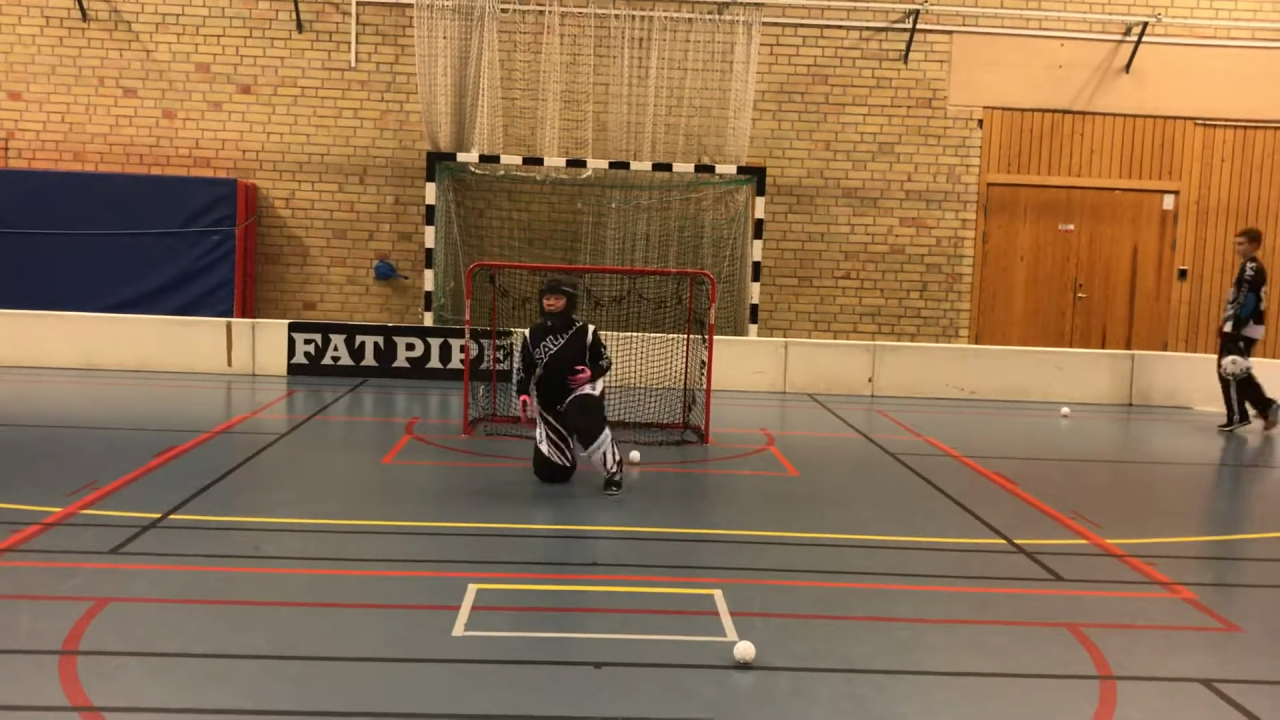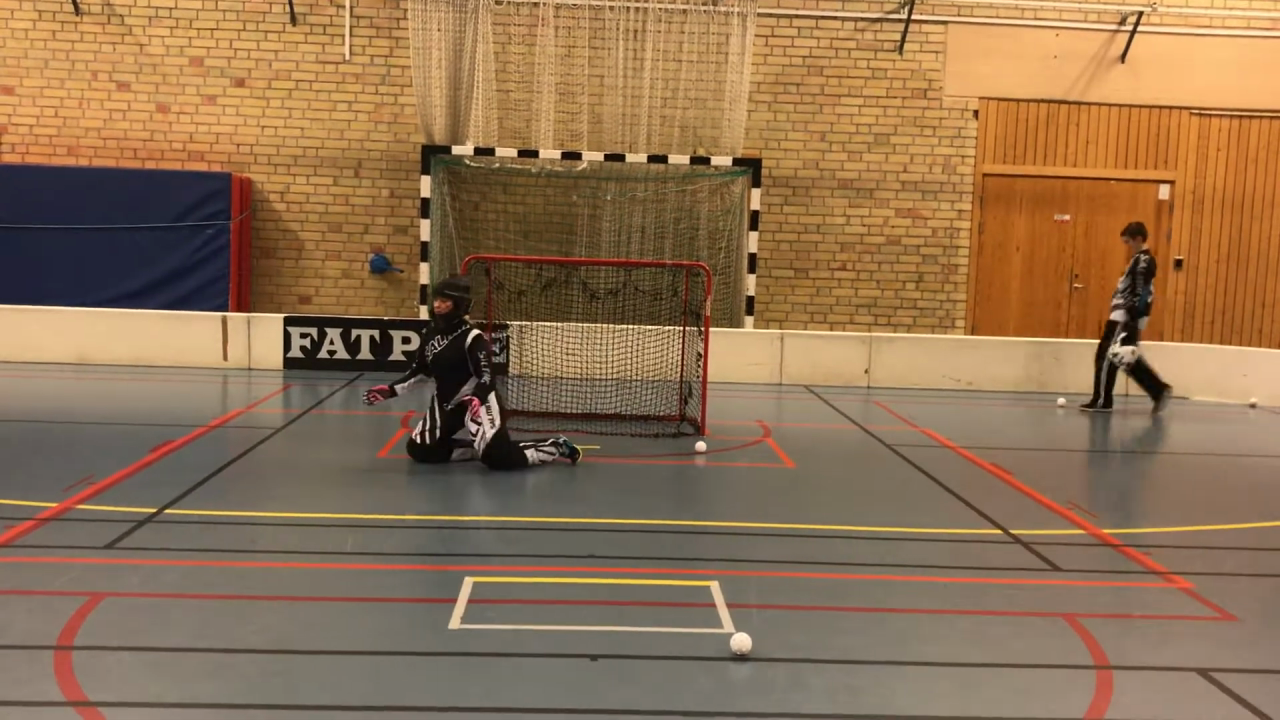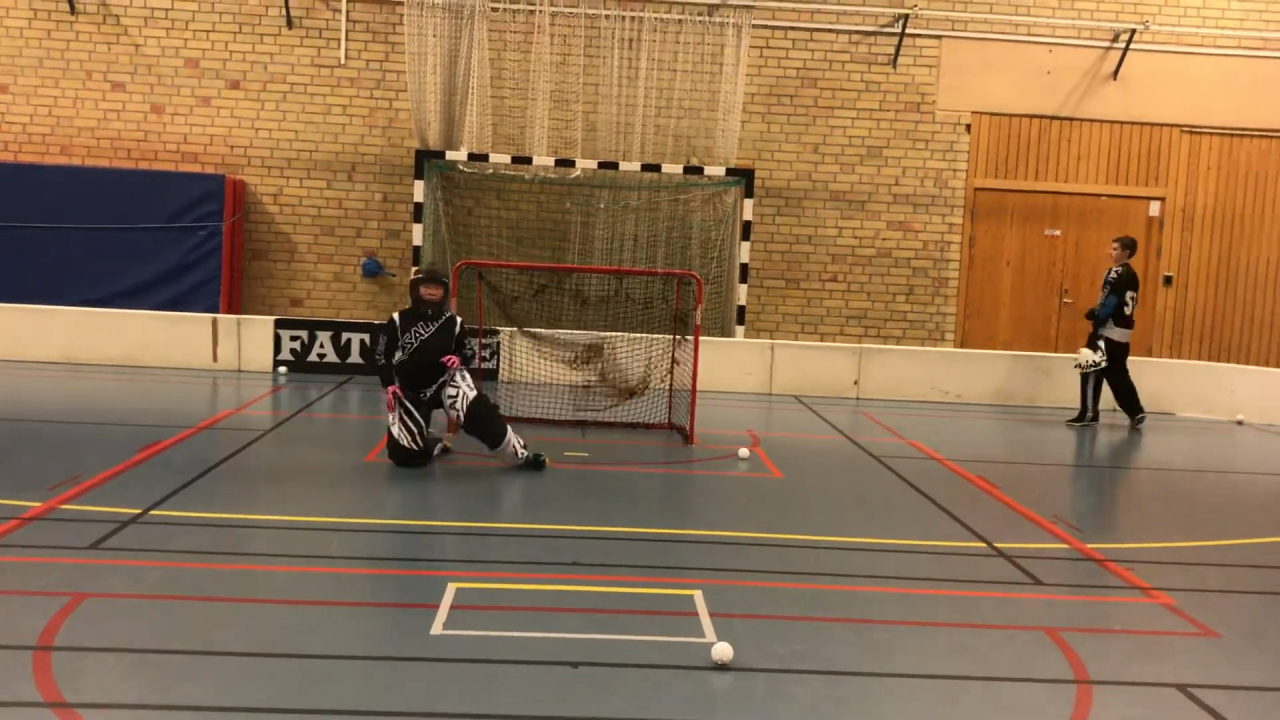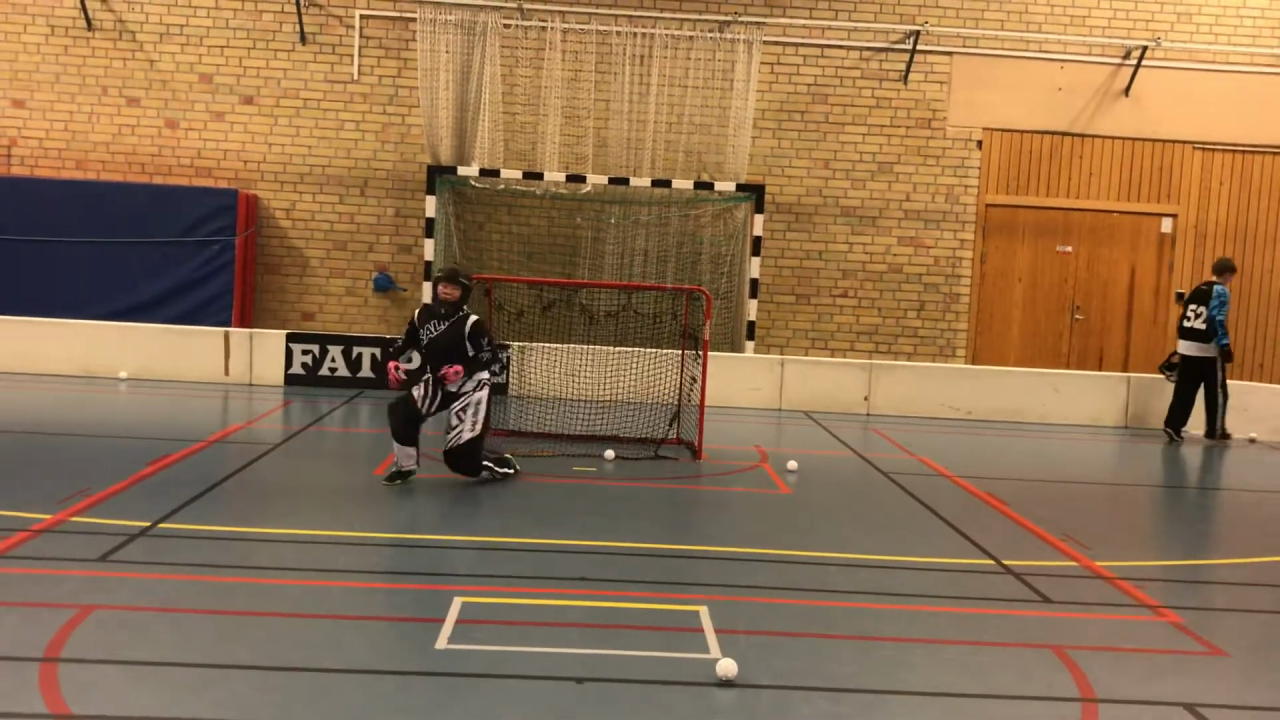
dt=1s
person 1, frame 1
left shoulder: (585, 332)
right shoulder: (532, 335)
left elbow: (605, 361)
right elbow: (526, 371)
left wrist: (591, 373)
right wrist: (524, 394)
left hip: (580, 391)
right hip: (549, 404)
left knee: (586, 414)
right knee: (551, 472)
left ankle: (613, 471)
right ankle: (568, 449)
person 1, frame 2
left shoulder: (473, 337)
right shoulder: (431, 333)
left elbow: (487, 376)
right elbow: (421, 370)
left wrist: (478, 398)
right wrist: (391, 390)
left hip: (477, 401)
right hip: (445, 402)
left knee: (500, 458)
right knee: (419, 450)
left ankle: (557, 446)
right ankle: (479, 447)
person 1, frame 3
left shoulder: (452, 322)
right shoulder: (399, 320)
left elbow: (468, 354)
right elbow: (382, 355)
left wrist: (458, 359)
right wrist: (389, 385)
left hip: (447, 381)
right hip: (410, 391)
left knee: (479, 414)
right knee: (404, 455)
left ankle: (522, 456)
right ankle: (436, 444)
person 1, frame 4
left shoulder: (471, 322)
right shoulder: (422, 316)
left elbow: (490, 356)
right elbow: (405, 343)
left wrist: (463, 369)
right wrist: (393, 361)
left hip: (470, 387)
right hip: (437, 383)
left knee: (462, 458)
right knee: (402, 411)
left ankle: (505, 466)
right ankle: (405, 467)
person 2, frame 1
left shoulder: (1250, 268)
right shoulder: (1250, 267)
left elbow: (1246, 300)
left wrist: (1235, 330)
right wrist: (1226, 324)
left hip: (1242, 328)
right hip: (1242, 327)
left ankle: (1237, 417)
person 2, frame 2
left shoulder: (1142, 261)
right shoulder: (1144, 260)
left elbow: (1141, 293)
left wrist: (1133, 321)
left hip: (1125, 317)
right hip: (1126, 316)
left knee: (1106, 354)
left ankle: (1102, 401)
right ankle: (1159, 391)
person 2, frame 3
left shoulder: (1117, 273)
right shoulder: (1133, 275)
left elbow: (1109, 302)
left wrist: (1096, 325)
right wrist: (1096, 312)
left hip: (1110, 331)
right hip: (1125, 332)
left knee: (1091, 370)
right knee: (1119, 375)
left ankle: (1087, 414)
right ankle: (1136, 412)
person 2, frame 4
left shoulder: (1196, 291)
right shoulder: (1220, 292)
left elbow: (1183, 318)
right elbow: (1218, 320)
left wrist: (1182, 342)
right wrist: (1225, 345)
left hip: (1186, 346)
right hip: (1208, 349)
left knee: (1184, 389)
right knee: (1217, 390)
left ankle: (1172, 426)
right ankle: (1216, 430)
